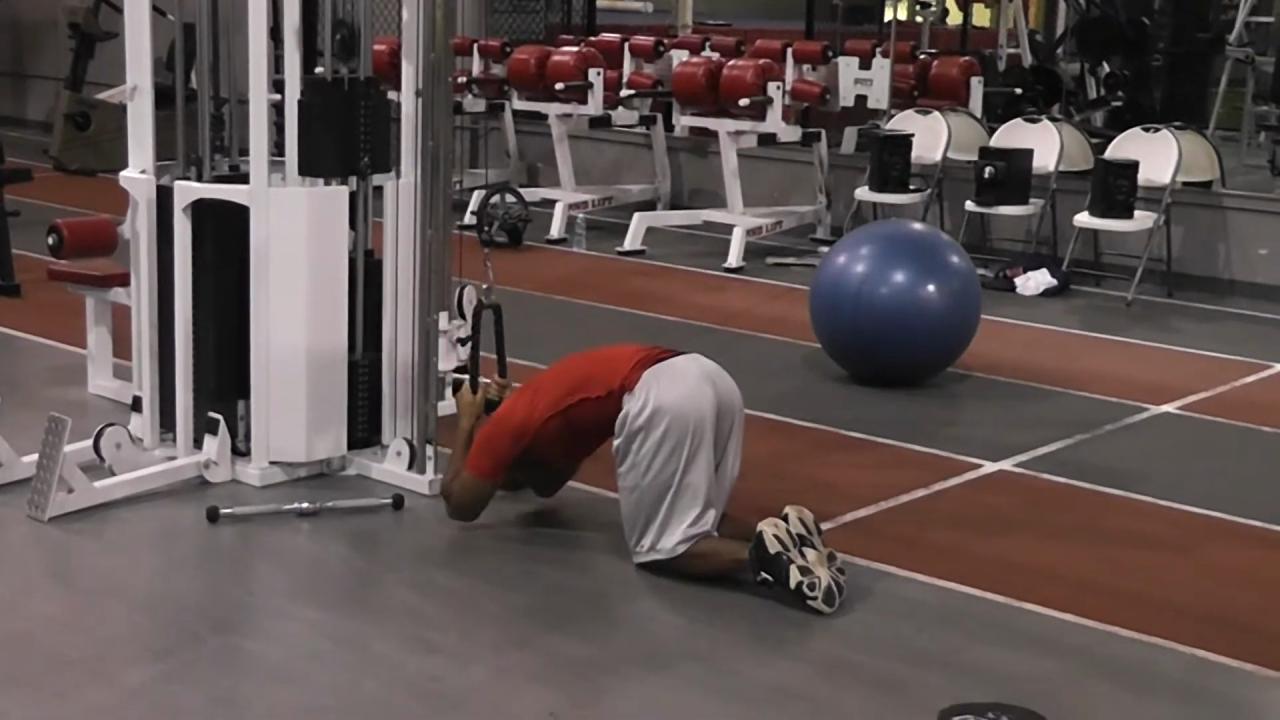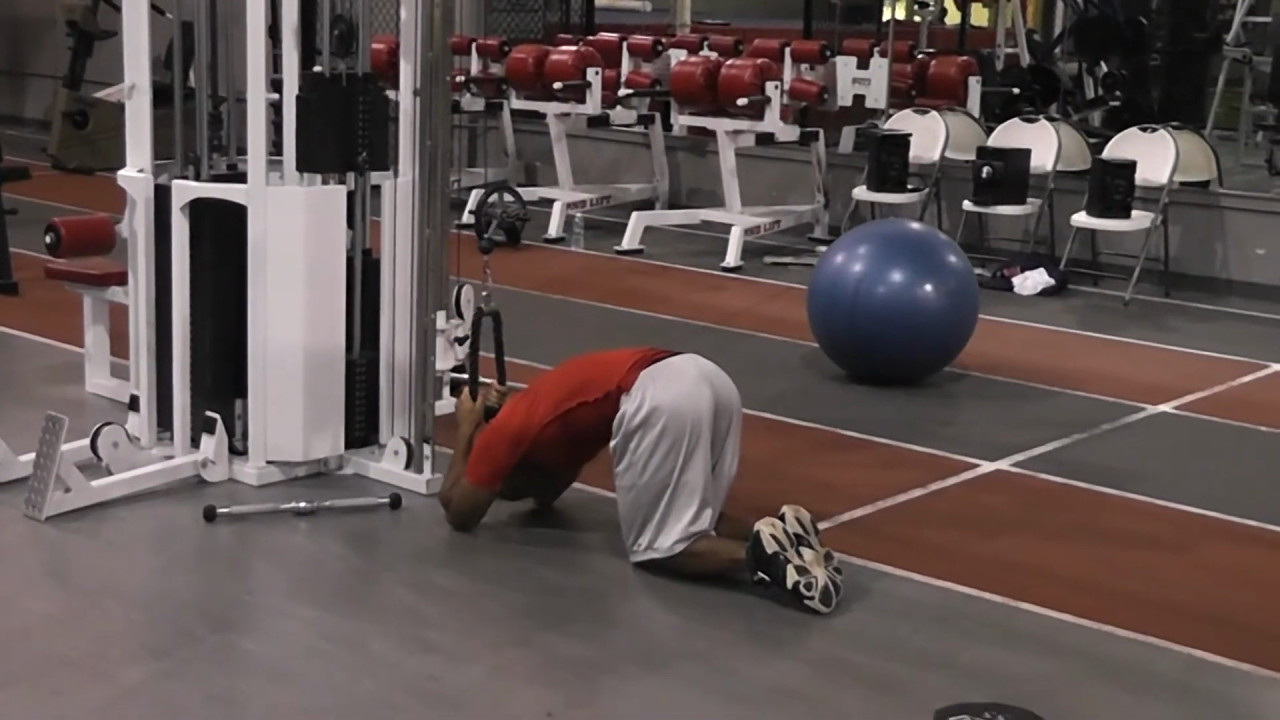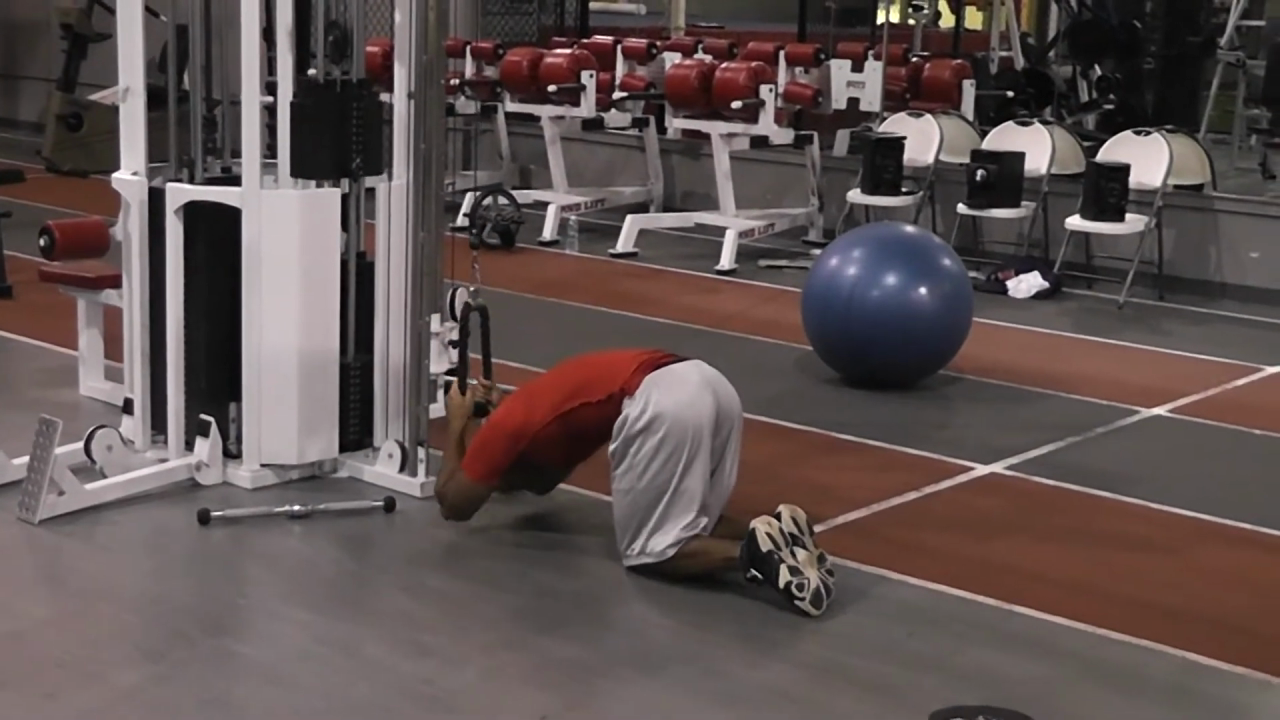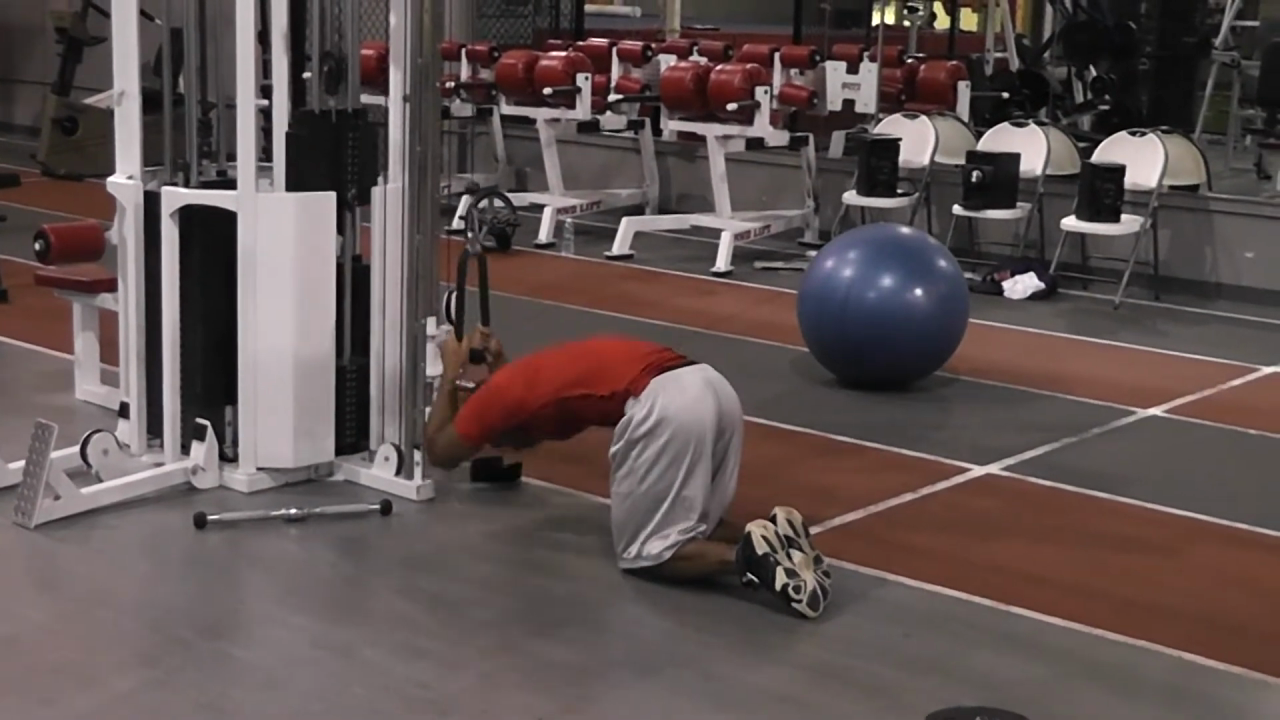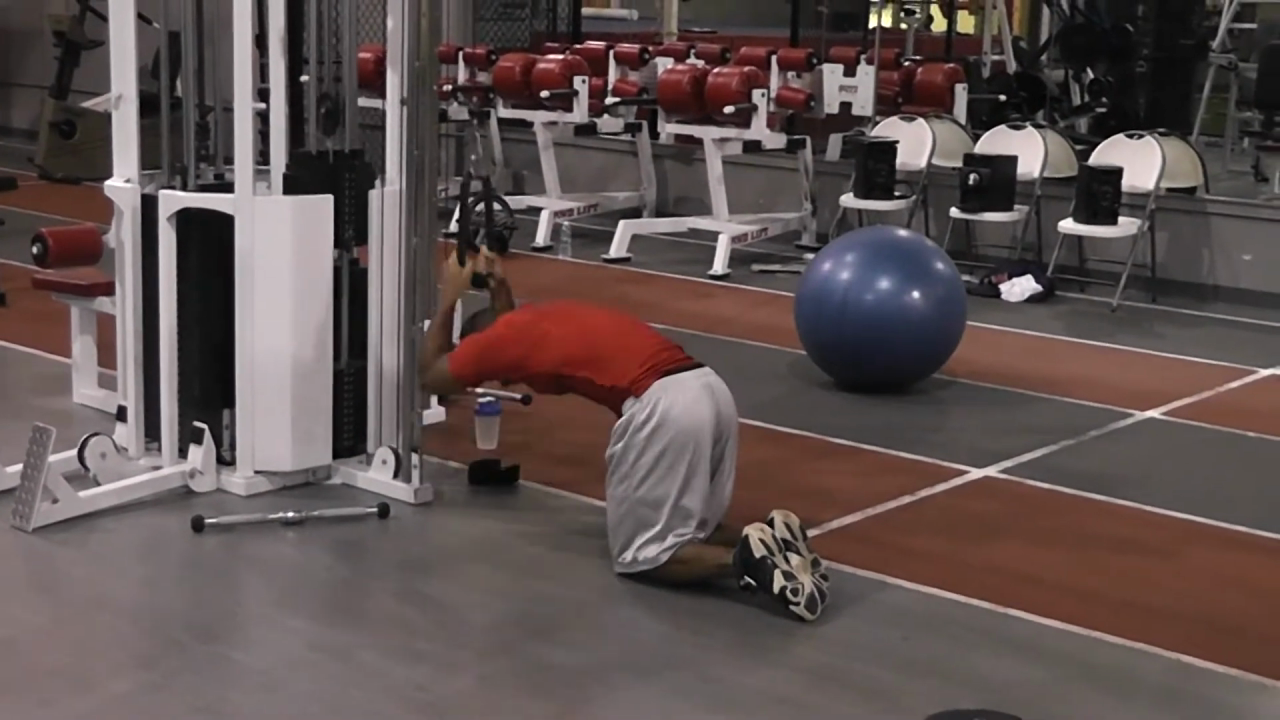
dt=0.3s
person 1, frame 1
left shoulder: (505, 426)
right shoulder: (542, 404)
left elbow: (458, 504)
right elbow: (549, 483)
left wrist: (466, 423)
left hip: (661, 399)
right hip: (709, 377)
left knee: (659, 549)
right knee: (695, 521)
left ankle: (760, 554)
right ankle: (781, 530)
person 1, frame 2
left shoulder: (504, 431)
right shoulder: (538, 409)
left elbow: (457, 513)
right elbow: (548, 494)
left wrist: (466, 431)
left hip: (659, 398)
right hip: (706, 376)
left knee: (656, 548)
right knee: (694, 520)
left ankle: (758, 553)
right ankle: (779, 529)
person 1, frame 3
left shoulder: (503, 427)
right shoulder: (533, 403)
left elbow: (453, 505)
right elbow: (543, 479)
left wrist: (456, 425)
left hip: (661, 404)
right hip: (708, 383)
left knee: (648, 551)
right knee: (693, 525)
left ankle: (751, 551)
right ankle: (773, 529)
person 1, frame 4
left shoulder: (498, 392)
right shoulder: (533, 372)
left elbow: (439, 452)
right elbow: (525, 416)
left wrist: (450, 377)
left hip: (664, 406)
right hip: (712, 386)
left knee: (643, 553)
right knee: (691, 525)
left ankle: (747, 554)
right ankle: (772, 531)
person 1, frame 5
left shoulder: (497, 337)
right shoulder: (547, 313)
left elbow: (431, 377)
left wrist: (449, 298)
right wrist: (499, 288)
left hip: (661, 408)
right hip: (710, 391)
left knee: (640, 557)
right knee: (692, 532)
left ankle: (744, 557)
right ankle: (768, 535)
